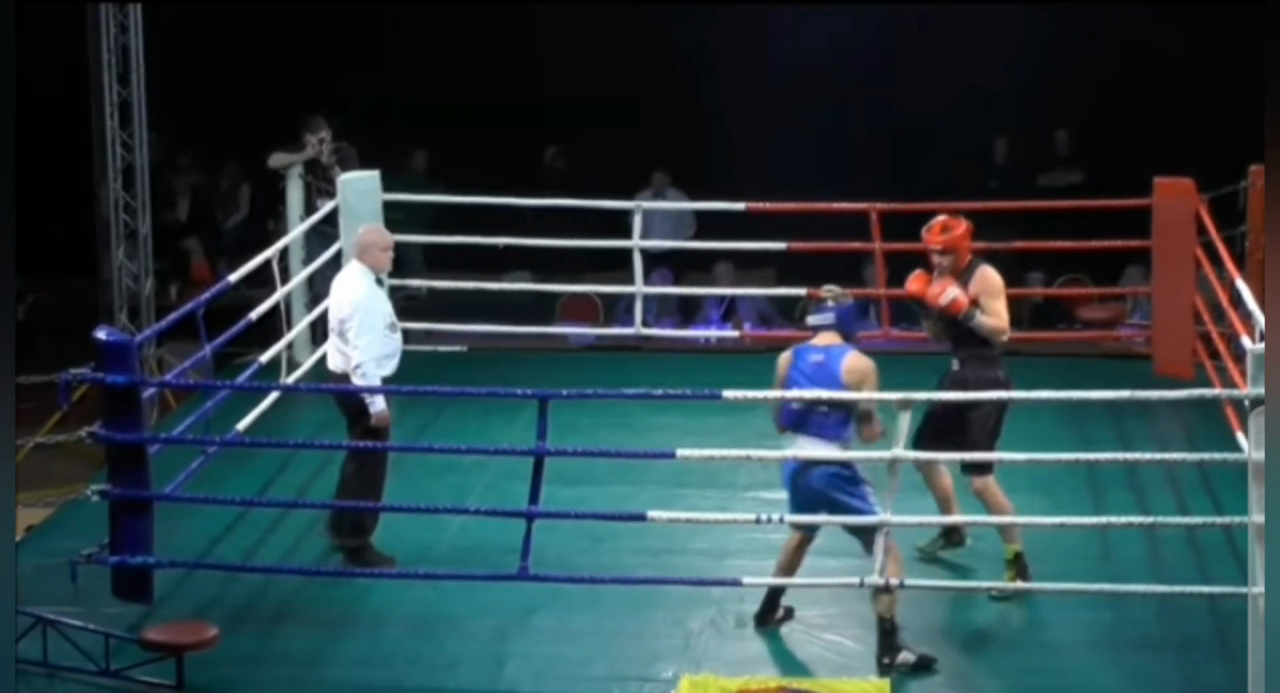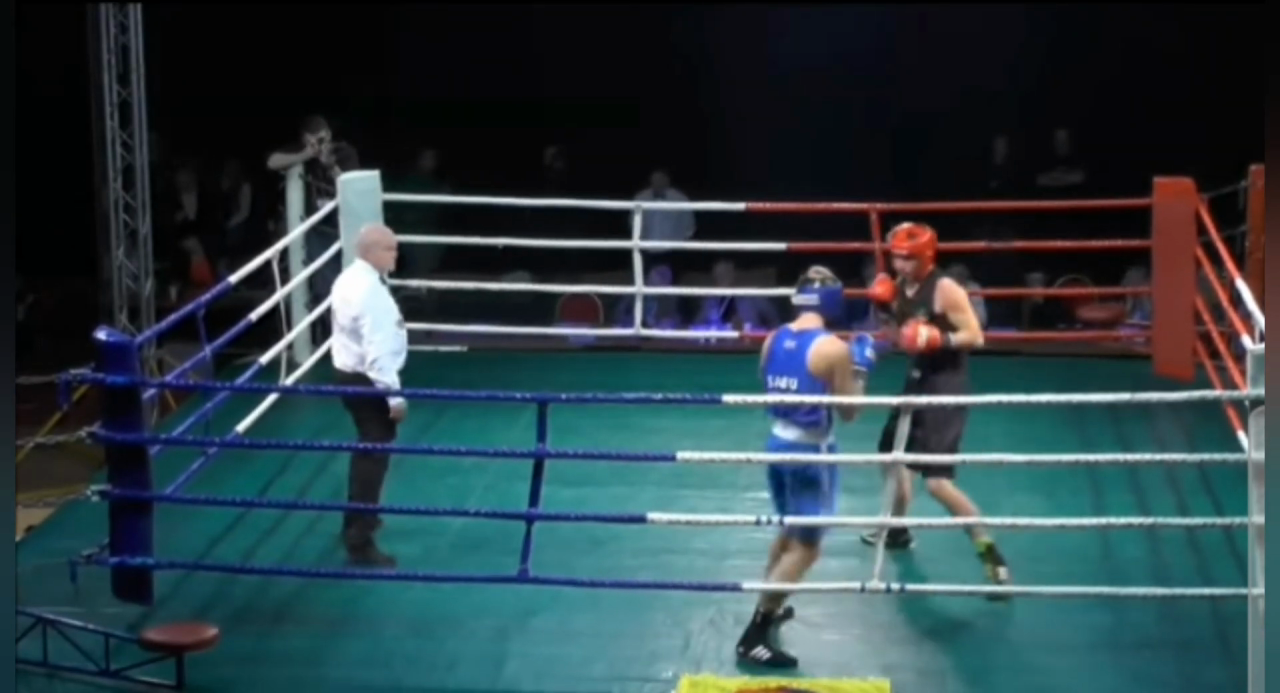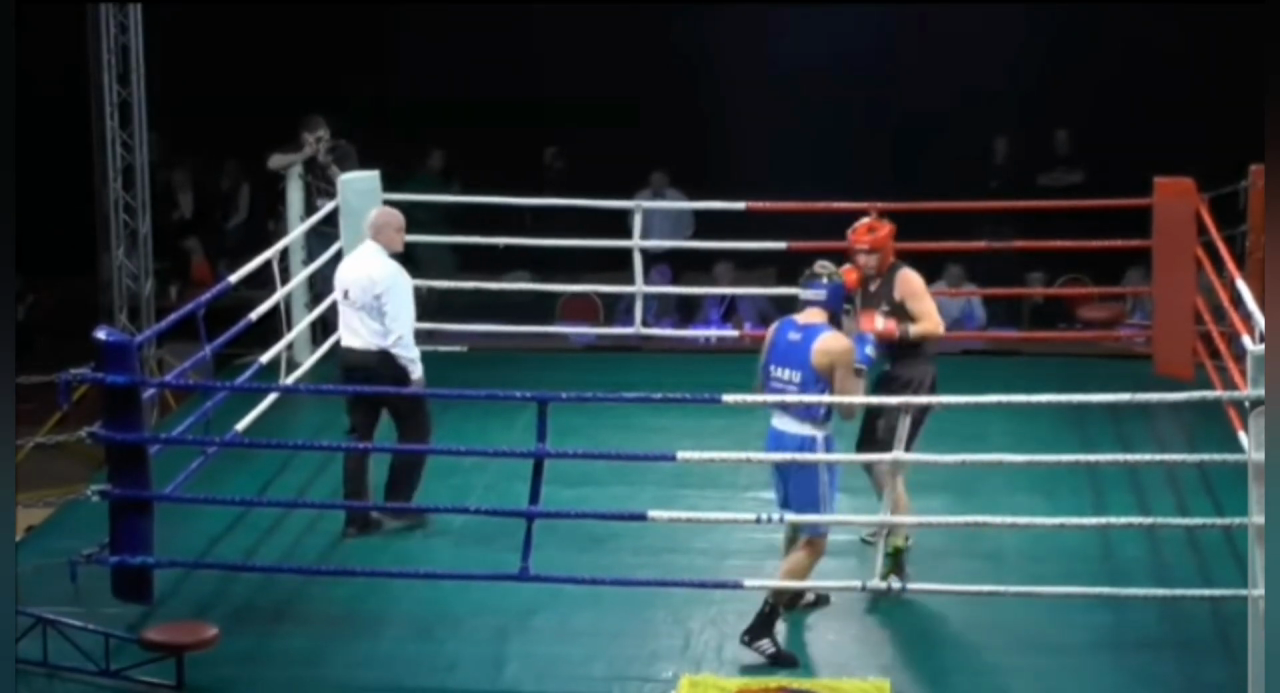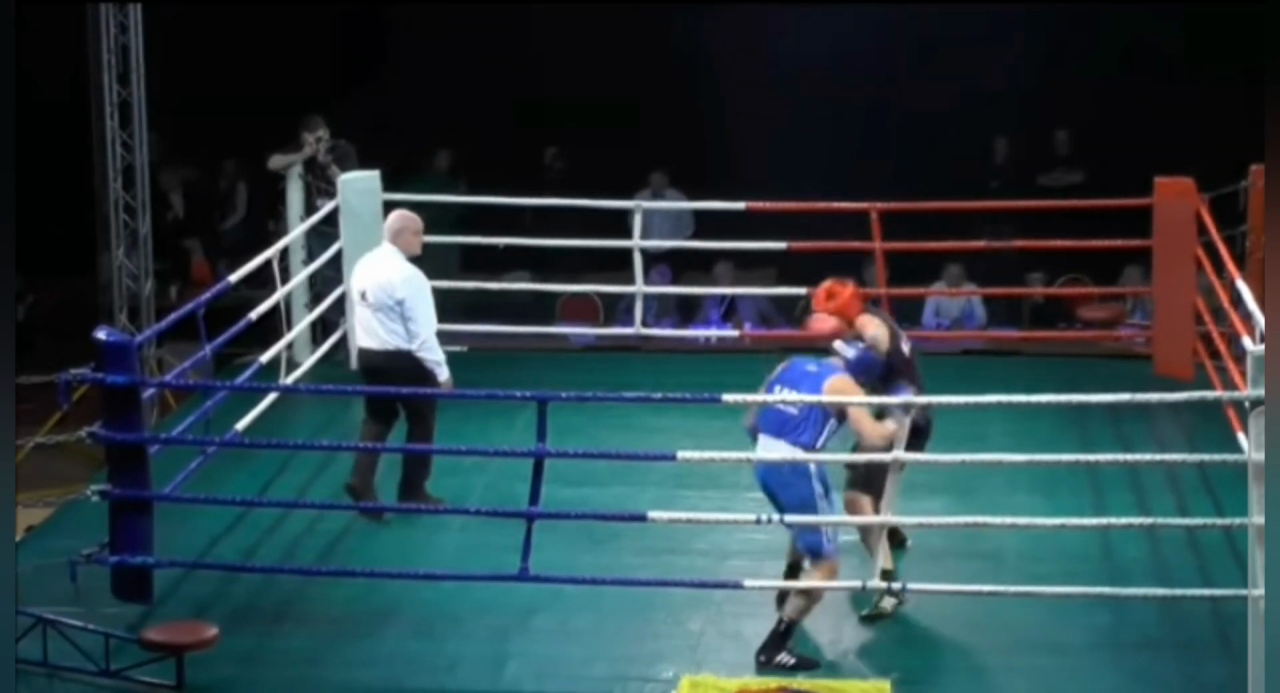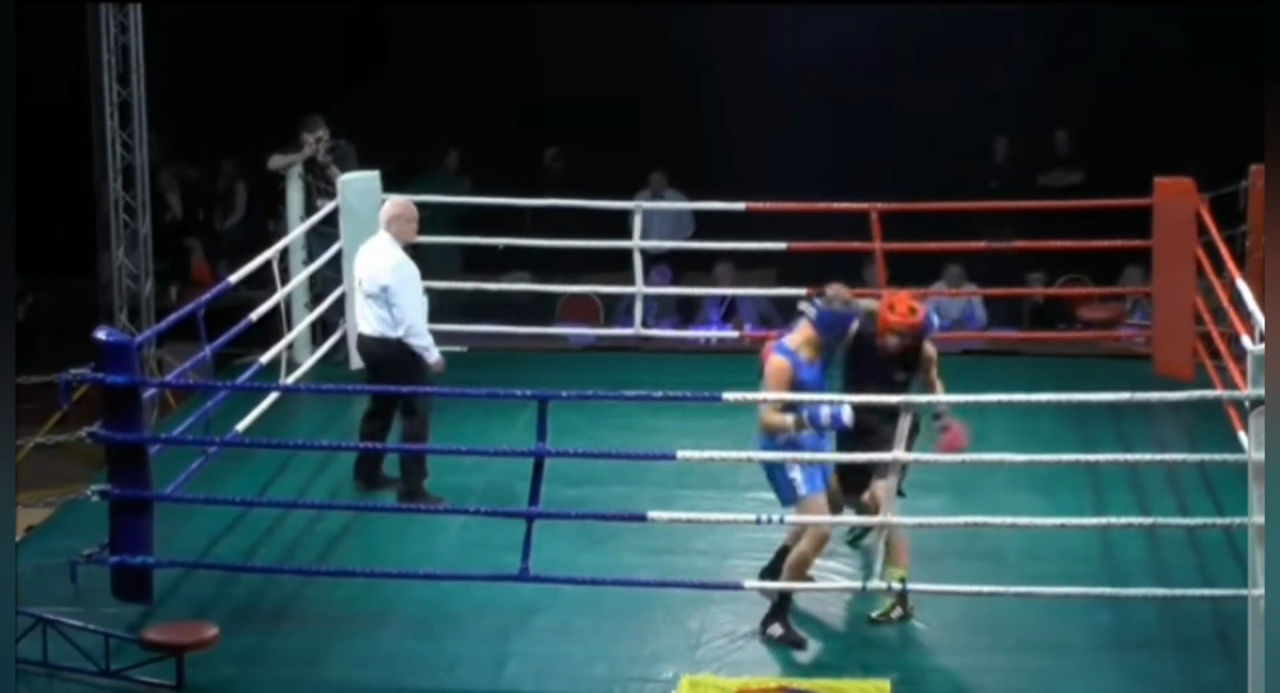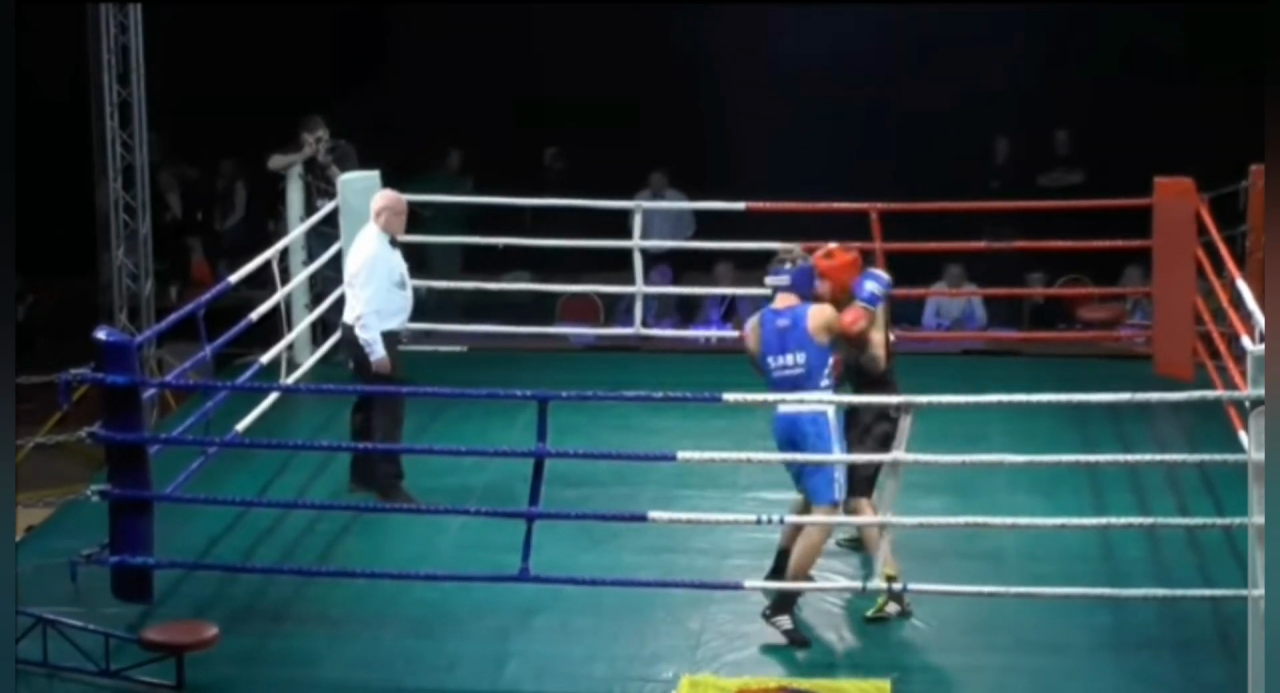
dt=0.3s
person 1, frame 1
left shoulder: (787, 360)
right shoulder: (859, 364)
left elbow: (780, 424)
right elbow: (870, 432)
right wrist: (882, 418)
left hip: (795, 466)
right hip: (835, 470)
left knee: (802, 533)
right knee: (885, 551)
left ankle: (769, 609)
right ankle: (890, 648)
person 1, frame 2
left shoulder: (772, 340)
right shoulder: (834, 348)
right elbow: (848, 411)
right wrist: (862, 368)
left hip: (779, 443)
right hip: (812, 451)
left knee: (788, 533)
right knee: (805, 547)
left ankle: (769, 609)
right ankle: (754, 637)
person 1, frame 3
left shoulder: (776, 330)
right shoulder: (838, 344)
left elbow: (762, 387)
right elbow: (848, 409)
right wrist: (861, 365)
left hip: (777, 434)
right hip: (808, 443)
left knee: (797, 525)
right knee: (811, 543)
left ankle: (795, 593)
right ankle: (760, 627)
person 1, frame 4
left shoulder: (791, 365)
right shoulder: (844, 385)
left elbow: (754, 419)
right elbow: (873, 437)
left wrist: (758, 433)
left hip: (767, 465)
right hip: (795, 474)
left knee: (809, 523)
right knee: (826, 569)
left ankle: (790, 591)
right ankle: (773, 648)
person 1, frame 5
left shoulder: (814, 332)
right shoulder: (782, 360)
right elbow: (767, 419)
right wrist: (810, 420)
left hip: (809, 436)
right hip: (787, 443)
left knee: (821, 506)
right knee: (820, 527)
left ankle: (776, 569)
right ankle: (775, 616)
person 1, frame 6
left shoulder: (755, 326)
right shoulder: (819, 314)
right elbow: (851, 333)
right wrist: (868, 299)
left hip: (785, 420)
right hip: (817, 420)
left knee: (811, 502)
right knee: (823, 518)
left ankle: (781, 572)
right ankle: (780, 605)
person 2, frame 1
left shoulder: (984, 276)
right shoulder: (941, 277)
left elbow: (1001, 331)
right elbow: (934, 333)
left wrist: (964, 311)
right wrist: (922, 303)
left hip: (984, 381)
right hip: (957, 374)
left knee: (979, 478)
right knee: (926, 452)
left ankle: (1017, 564)
right ankle: (952, 530)
person 2, frame 2
left shoulder: (945, 288)
right shoulder: (901, 288)
left elbow: (976, 336)
right elbow: (897, 340)
left wrist: (939, 339)
right wrist: (884, 310)
left hip: (945, 386)
right hip: (917, 381)
left knee: (936, 480)
right knee: (891, 457)
left ankle: (990, 554)
right ankle: (897, 530)
person 2, frame 3
left shoulder: (905, 279)
right shoulder: (866, 283)
left elbow: (936, 327)
right elbow: (858, 335)
left wrist: (896, 330)
right wrist: (850, 300)
left hip: (914, 376)
right hip: (890, 374)
left knee: (887, 464)
right knee: (871, 455)
left ankle: (897, 557)
right ankle: (893, 527)
person 2, frame 4
left shoulder: (866, 324)
right shoulder: (857, 326)
left elbow: (875, 352)
left wrist: (834, 342)
left hip: (905, 421)
right hip: (897, 418)
left knee: (857, 499)
right knee: (861, 482)
left ankle: (889, 587)
right ankle: (892, 534)
person 2, frame 5
left shoulder: (922, 350)
right shoulder: (860, 320)
left elbow: (933, 383)
left wrist: (945, 420)
left hip: (892, 422)
right hip: (856, 420)
left knee: (881, 497)
right knee: (850, 491)
left ankle: (900, 592)
right ankle: (867, 520)
person 2, frame 6
left shoulder: (866, 306)
right shoulder: (844, 304)
left elbow: (877, 364)
left wrist: (863, 336)
left hip: (879, 413)
right hip: (863, 408)
left knee: (856, 497)
right knee: (843, 483)
left ankle: (894, 591)
right ankle: (867, 535)
person 3, frame 1
left shoulder: (351, 278)
right shoulder: (362, 294)
right elbow: (363, 356)
right wrist: (376, 403)
left hip: (346, 379)
right hip: (359, 383)
left knee: (360, 456)
right knee: (369, 462)
left ankle: (341, 525)
right ankle: (357, 545)
person 3, frame 2
left shoulder: (347, 280)
right shoulder: (371, 292)
right elbow: (378, 351)
right wrist: (395, 395)
left hip: (347, 375)
right hip: (367, 381)
left knee: (367, 448)
right knee: (375, 456)
left ankle: (357, 522)
right ankle: (360, 540)
person 3, frame 3
left shoulder: (347, 265)
right shoulder: (390, 272)
right elbow: (399, 328)
right wrist: (415, 370)
left hip: (351, 356)
right hip: (383, 360)
left knee: (359, 435)
right knee: (415, 428)
left ankle: (357, 516)
right ankle: (398, 504)
person 3, frame 4
left shoulder: (363, 266)
right shoulder: (408, 276)
left elbow: (362, 314)
right elbow: (423, 332)
right wrist: (441, 371)
left hip: (368, 355)
right hip: (402, 359)
left knee: (377, 421)
right knee: (420, 422)
left ankle: (362, 485)
right ankle: (412, 492)
person 3, frame 5
left shoulder: (367, 250)
right shoulder: (397, 263)
right elbow: (409, 318)
right wrist: (431, 354)
left hip: (368, 340)
right hip: (394, 347)
left knee: (380, 406)
right knee: (415, 413)
left ankle: (367, 473)
right ankle: (412, 489)
person 3, frame 6
left shoulder: (385, 244)
right shoulder: (372, 252)
right elbow: (365, 308)
left wrist: (381, 345)
right wrist: (377, 351)
left hip: (380, 335)
right hip: (372, 339)
left knee: (370, 405)
right knee: (388, 407)
left ankle: (365, 474)
right ankle: (386, 484)
person 4, frame 1
left shoulder: (344, 152)
right shoulder: (299, 151)
right elbow: (272, 161)
left wrist: (332, 166)
right wrist: (305, 156)
right hip: (315, 227)
right knee: (321, 283)
right ankle: (323, 332)
person 4, frame 2
left shoulder: (343, 151)
right shoulder: (299, 152)
right elbow: (272, 162)
left wrist: (331, 166)
right wrist: (305, 156)
right hip: (315, 228)
right knee: (322, 284)
right ankle: (324, 335)
person 4, frame 3
left shoulder: (343, 150)
right shoulder: (299, 150)
right elbow: (272, 163)
left wrist: (329, 165)
right wrist: (304, 155)
right hip: (316, 227)
right knee: (323, 284)
right ankle: (330, 336)
person 4, frame 4
left shoulder: (344, 150)
right shoulder: (300, 150)
right elbow: (272, 163)
left wrist: (329, 165)
right wrist: (303, 155)
right hip: (317, 227)
right knee: (326, 284)
person 4, frame 5
left shoulder: (343, 150)
right shoulder: (300, 150)
right elbow: (272, 163)
left wrist: (328, 165)
right wrist: (302, 155)
right hip: (317, 228)
right knee: (326, 284)
person 4, frame 6
left shoulder: (343, 150)
right shoulder: (299, 150)
right elbow: (272, 164)
left wrist: (328, 166)
right wrist: (303, 156)
right hip: (317, 228)
right knee: (326, 284)
